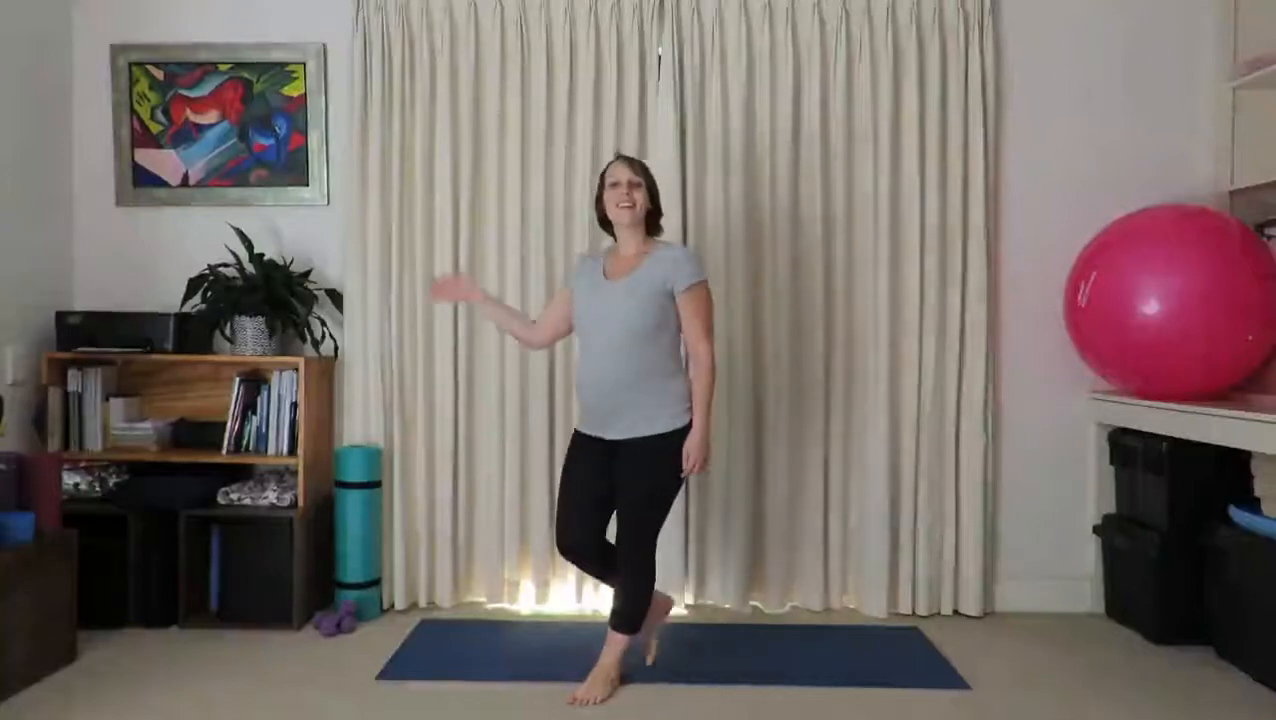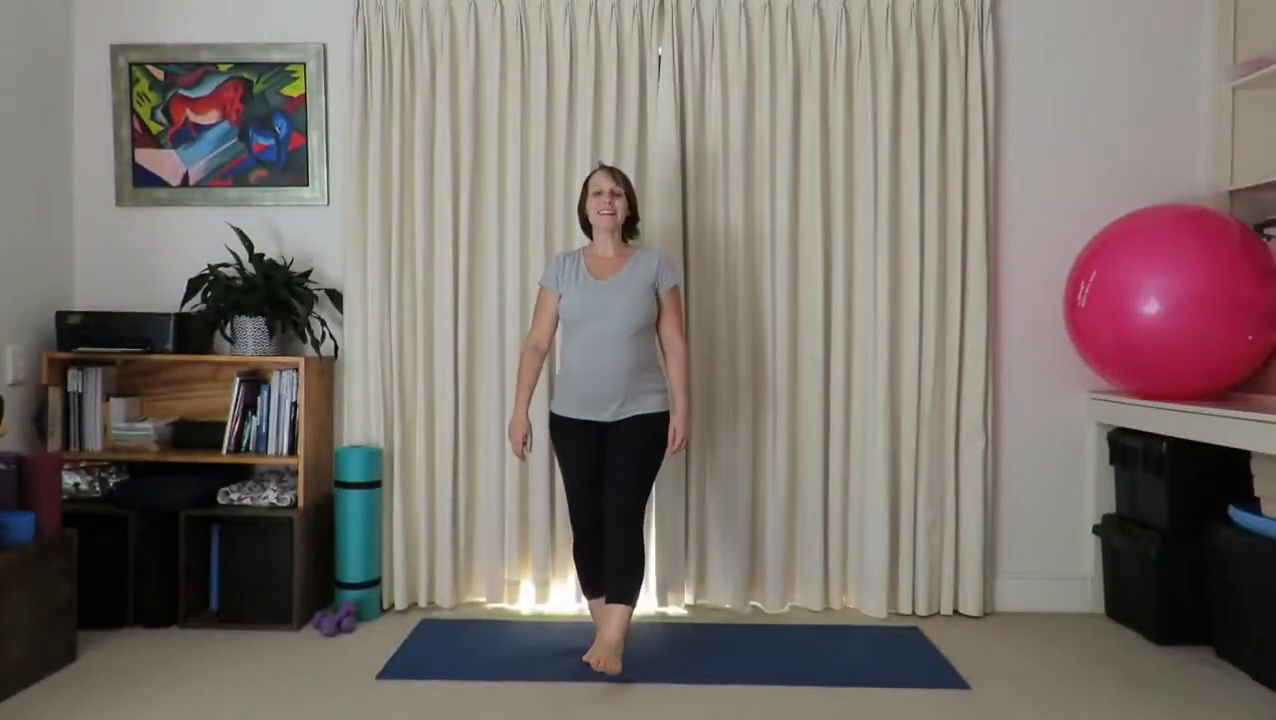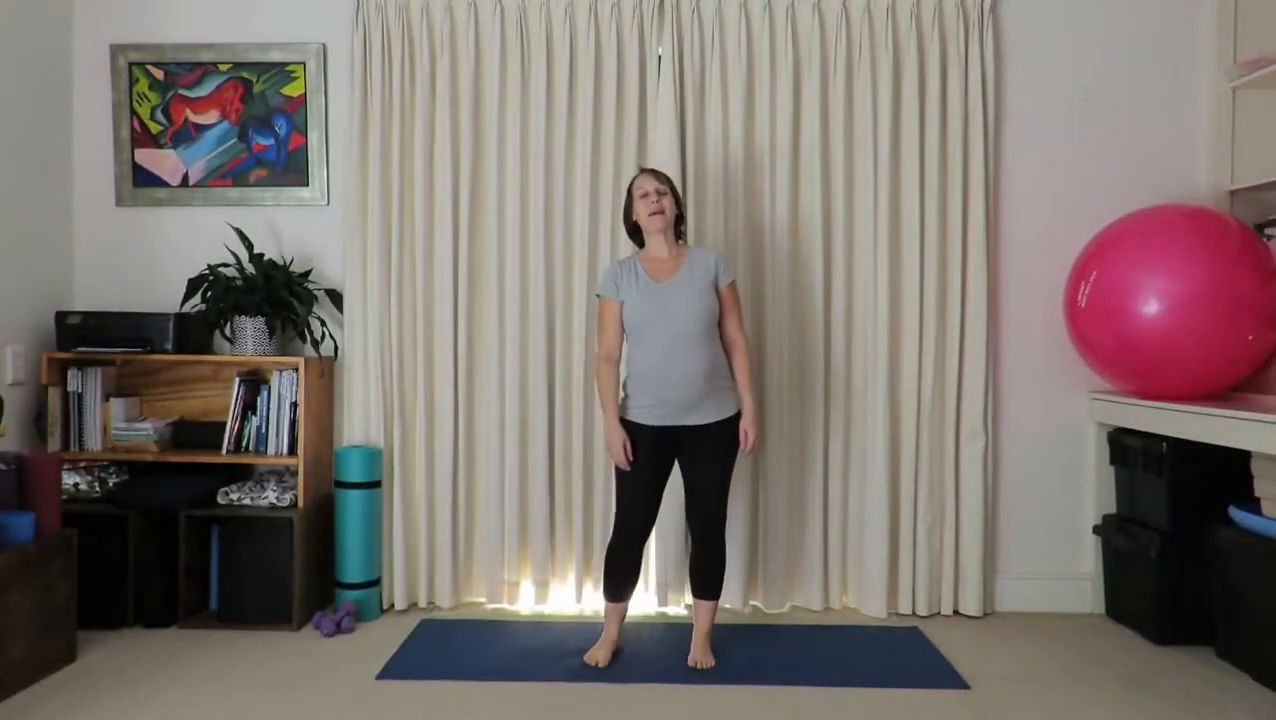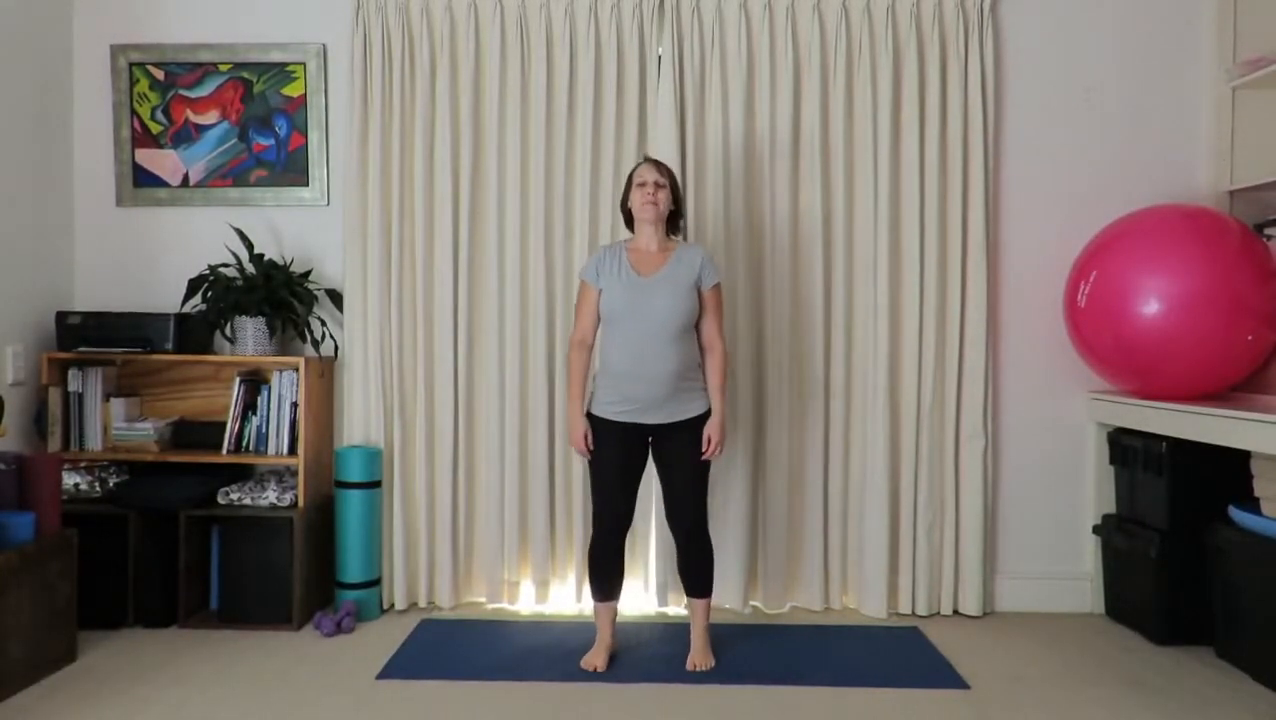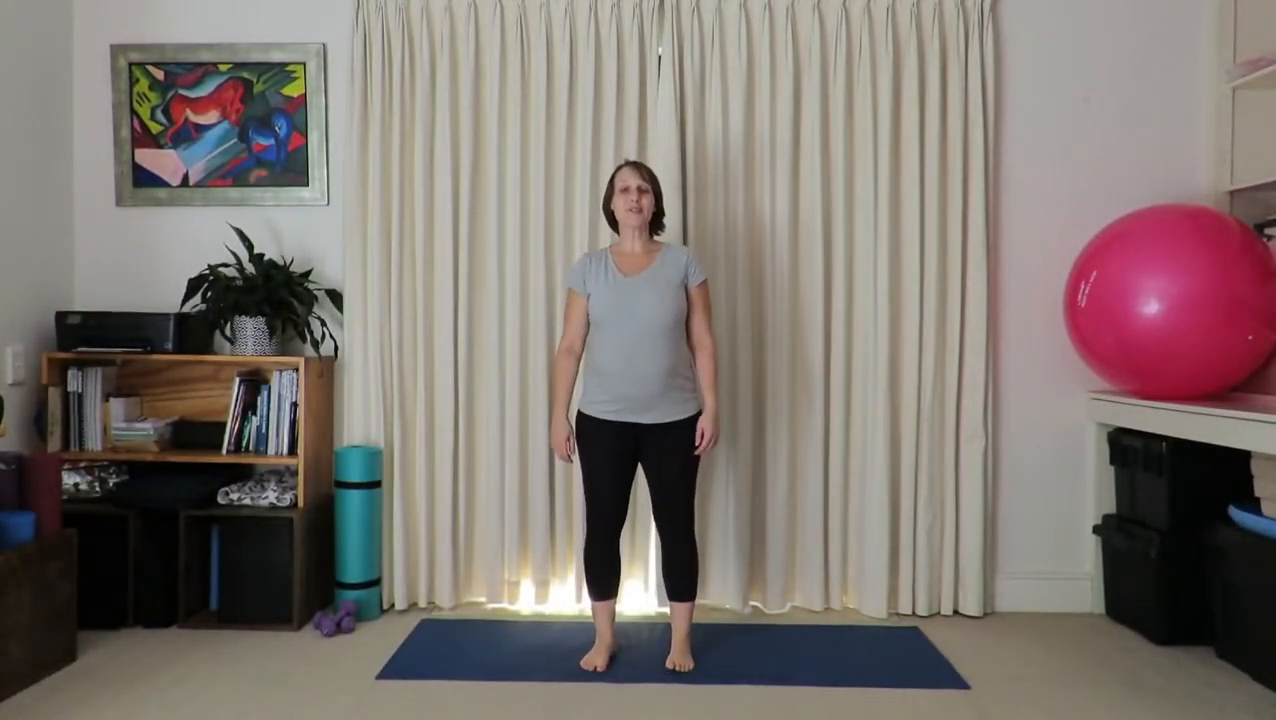
dt=1s
person 1, frame 1
left shoulder: (676, 263)
right shoulder: (589, 269)
left elbow: (700, 350)
right elbow: (540, 335)
left wrist: (698, 428)
right wrist: (477, 298)
left hip: (655, 433)
right hip: (596, 433)
left knee: (634, 543)
right knee: (573, 539)
left ankle: (609, 664)
right ankle: (649, 603)
person 1, frame 2
left shoulder: (655, 266)
right shoulder: (562, 268)
left elbow: (674, 344)
right elbow: (537, 343)
left wrist: (681, 410)
right wrist: (520, 410)
left hip: (639, 415)
right hip: (573, 418)
left knee: (623, 520)
right knee: (586, 524)
left ankle: (616, 641)
right ankle: (602, 630)
person 1, frame 3
left shoulder: (711, 265)
right shoulder: (619, 274)
left elbow: (735, 341)
right elbow: (606, 355)
left wrist: (749, 408)
right wrist: (612, 422)
left hip: (712, 421)
right hip: (645, 424)
left knee: (707, 527)
right knee: (630, 527)
left ankle: (701, 636)
right ankle: (610, 632)
person 1, frame 4
left shoulder: (697, 262)
right shoulder: (602, 261)
left elbow: (712, 344)
right elbow: (581, 341)
left wrist: (718, 413)
right wrist: (576, 410)
left hip: (683, 417)
right hip: (613, 418)
left knee: (689, 524)
right knee: (608, 527)
left ankle: (700, 636)
right ankle: (604, 637)
person 1, frame 5
left shoulder: (683, 263)
right shoulder: (589, 267)
left elbow: (702, 342)
right elbow: (570, 346)
left wrist: (710, 408)
right wrist: (559, 414)
left hip: (674, 419)
right hip: (603, 419)
left knee: (676, 526)
right knee: (602, 526)
left ankle: (680, 641)
right ankle: (603, 639)
